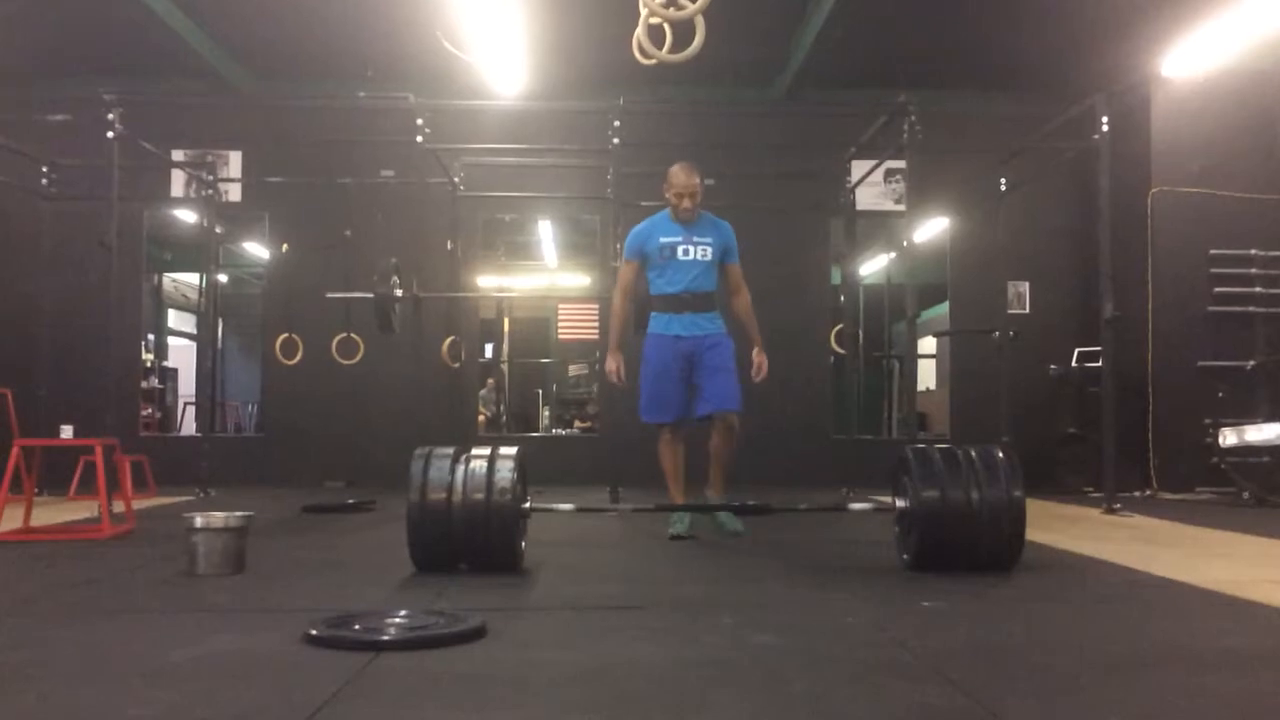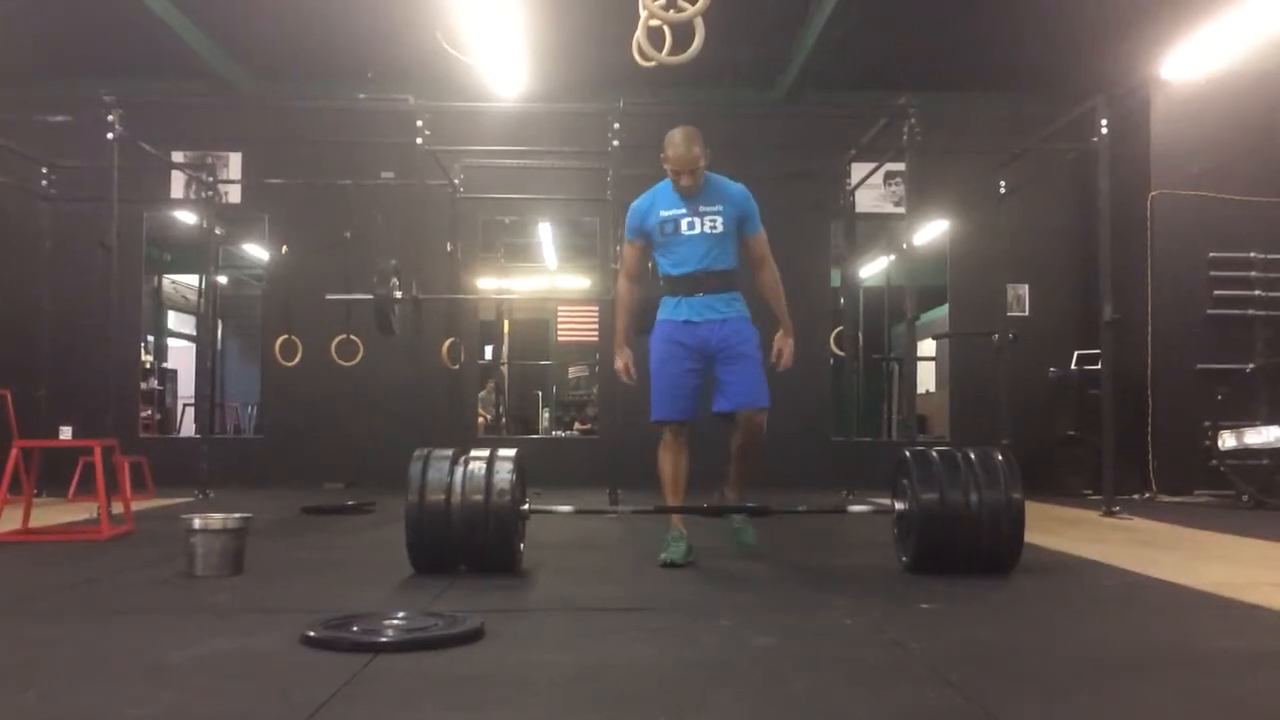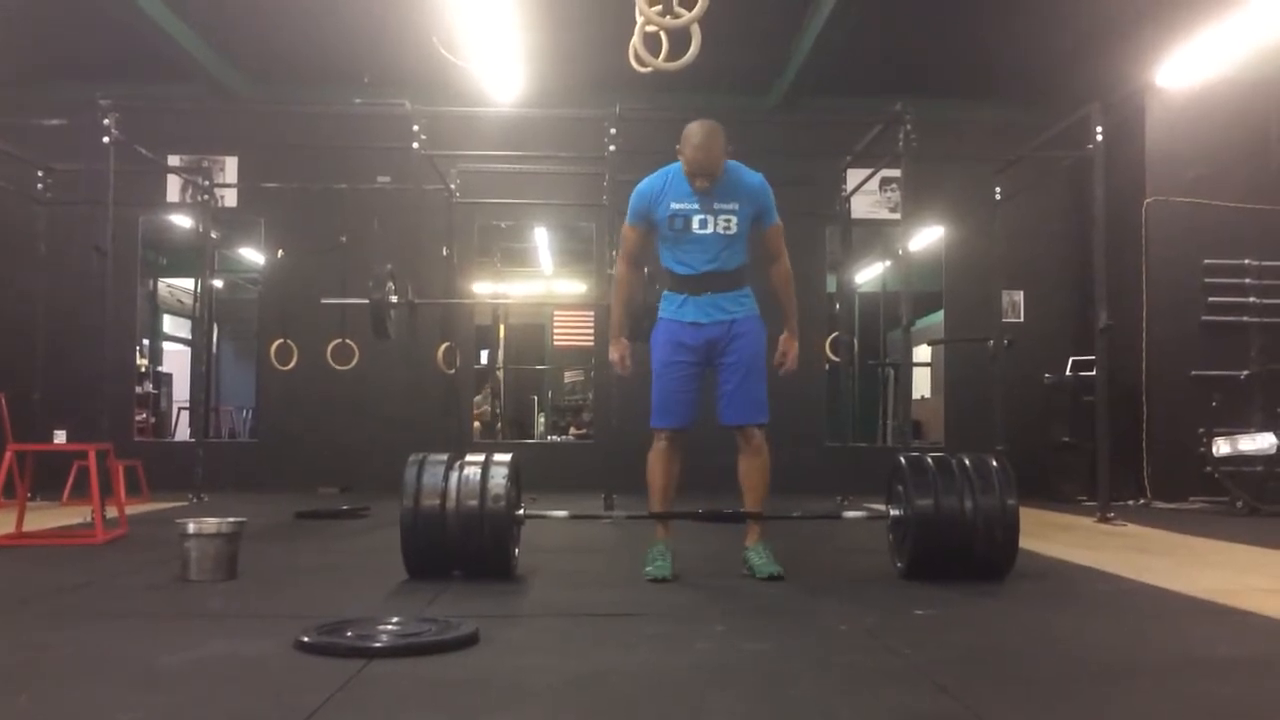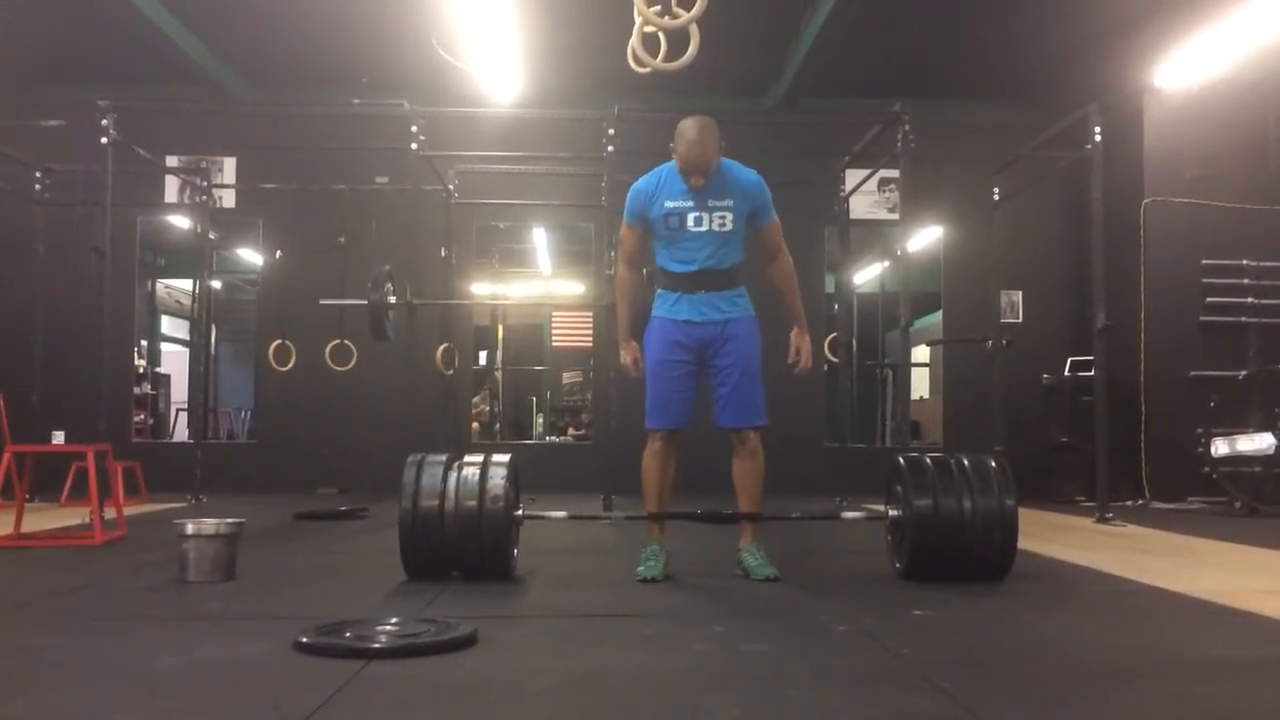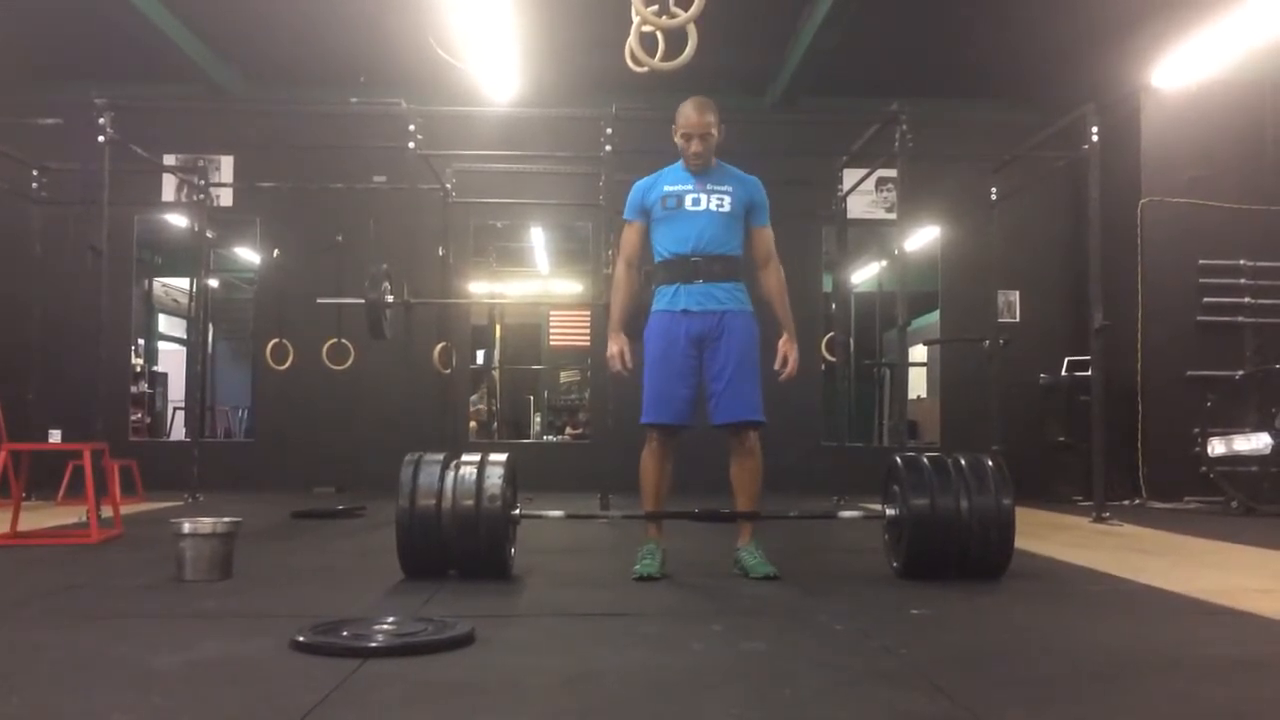
dt=1s
person 1, frame 1
left shoulder: (721, 232)
right shoulder: (643, 234)
left elbow: (738, 292)
right elbow: (623, 294)
left wrist: (758, 344)
right wrist: (613, 349)
left hip: (711, 333)
right hip: (664, 335)
left knee: (726, 417)
right knee: (670, 426)
left ankle: (716, 494)
right ankle: (680, 509)
person 1, frame 2
left shoulder: (737, 197)
right shoulder: (644, 208)
left elbow: (763, 264)
right elbow: (629, 279)
left wrist: (784, 327)
right wrist: (620, 343)
left hip: (730, 318)
right hip: (674, 323)
left knee: (752, 416)
right knee: (672, 427)
left ankle: (734, 496)
right ankle: (677, 531)
person 1, frame 3
left shoulder: (754, 188)
right shoulder: (651, 191)
left elbow: (777, 259)
right elbow: (628, 263)
left wrist: (791, 330)
right wrist: (617, 334)
left hip: (739, 318)
right hip: (677, 319)
left knee: (750, 431)
right knee: (667, 432)
left ankle: (754, 542)
right ankle: (660, 543)
person 1, frame 4
left shoulder: (749, 185)
right shoulder: (645, 191)
left elbow: (776, 257)
right elbow: (628, 265)
left wrist: (800, 326)
right wrist: (624, 337)
left hip: (733, 319)
right hip: (671, 320)
left knee: (745, 433)
right knee: (661, 432)
left ankle: (748, 543)
right ankle: (655, 543)
person 1, frame 5
left shoulder: (748, 188)
right shoulder: (647, 189)
left elbow: (767, 264)
right elbow: (627, 264)
left wrist: (788, 330)
right wrist: (615, 331)
left hip: (732, 314)
right hip: (670, 314)
left knee: (744, 431)
right knee: (659, 431)
left ankle: (746, 542)
right ankle: (652, 542)
